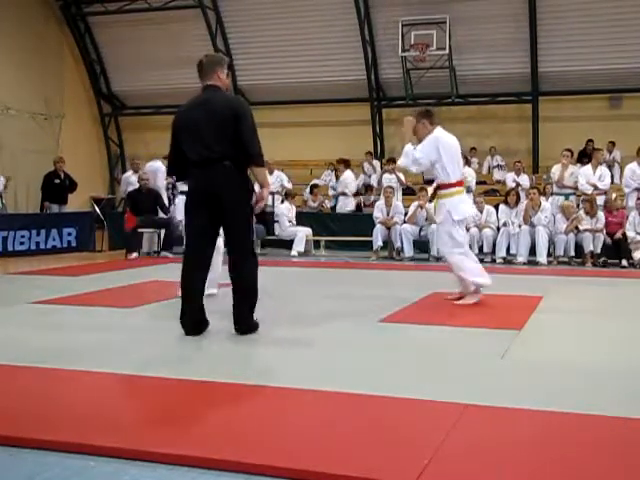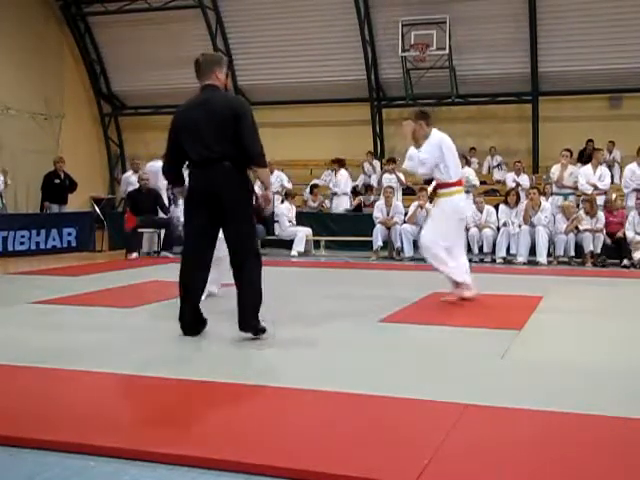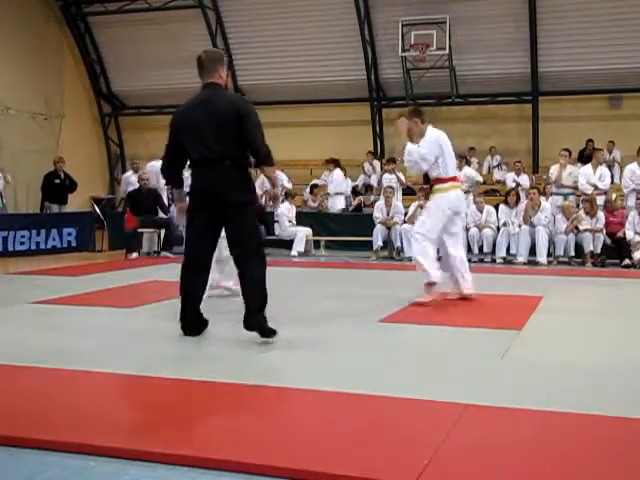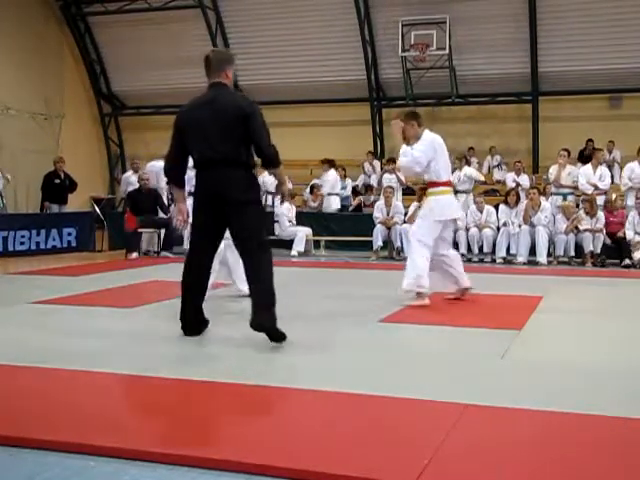
dt=0.1s
person 1, frame 1
left shoulder: (183, 113)
right shoulder: (235, 105)
left elbow: (175, 163)
right elbow: (252, 151)
right wrist: (264, 185)
left hip: (199, 185)
right hip: (232, 182)
left knee: (196, 252)
right knee: (241, 252)
left ankle: (192, 320)
right ankle: (244, 320)
person 1, frame 2
left shoulder: (182, 113)
right shoulder: (236, 105)
left elbow: (172, 162)
right elbow: (253, 151)
left wrist: (183, 191)
right wrist: (266, 186)
left hip: (199, 185)
right hip: (233, 183)
left knee: (195, 254)
right knee: (245, 254)
left ankle: (190, 321)
right ankle: (249, 318)
person 1, frame 3
left shoulder: (183, 112)
right shoulder: (238, 104)
left elbow: (171, 162)
right elbow: (259, 149)
left wrist: (179, 197)
right wrist: (274, 183)
left hip: (201, 186)
right hip: (234, 184)
left knee: (196, 254)
right knee: (250, 253)
left ankle: (191, 321)
right ankle: (256, 317)
person 1, frame 4
left shoulder: (188, 111)
right shoulder: (244, 105)
left elbow: (175, 161)
right elbow: (266, 150)
left wrist: (179, 201)
right wrist: (282, 180)
left hip: (206, 187)
right hip: (239, 185)
left knee: (199, 256)
right knee: (257, 254)
left ankle: (192, 321)
right ankle: (264, 318)
person 2, frame 1
left shoulder: (435, 139)
right shoulder: (447, 138)
left elbow: (414, 163)
right elbow: (431, 167)
left wrist: (408, 136)
left hip: (451, 203)
right hip: (457, 199)
left knee: (454, 248)
right knee: (454, 246)
left ankle: (477, 285)
right ankle: (467, 289)
person 2, frame 2
left shoulder: (435, 140)
right shoulder: (439, 139)
left elbow: (419, 167)
right elbow: (429, 169)
left wrist: (409, 140)
right wrist: (413, 141)
left hip: (449, 201)
right hip: (455, 199)
left knee: (430, 242)
right knee: (452, 247)
left ankle: (461, 281)
right ankle: (463, 287)
person 2, frame 3
left shoulder: (432, 137)
right shoulder: (433, 137)
left elbow: (417, 162)
right elbow: (421, 164)
left wrist: (404, 136)
right wrist: (410, 139)
left hip: (445, 196)
right hip: (451, 195)
left knee: (421, 235)
right knee: (453, 244)
left ankle: (431, 282)
right ankle: (464, 288)
person 2, frame 4
left shoulder: (429, 140)
right shoulder: (429, 140)
left elbow: (411, 164)
right elbow: (416, 169)
left wrist: (399, 138)
right wrist: (408, 143)
left hip: (437, 200)
right hip: (444, 199)
left knee: (418, 243)
right knee: (442, 247)
left ankle: (421, 293)
right ankle: (461, 284)
